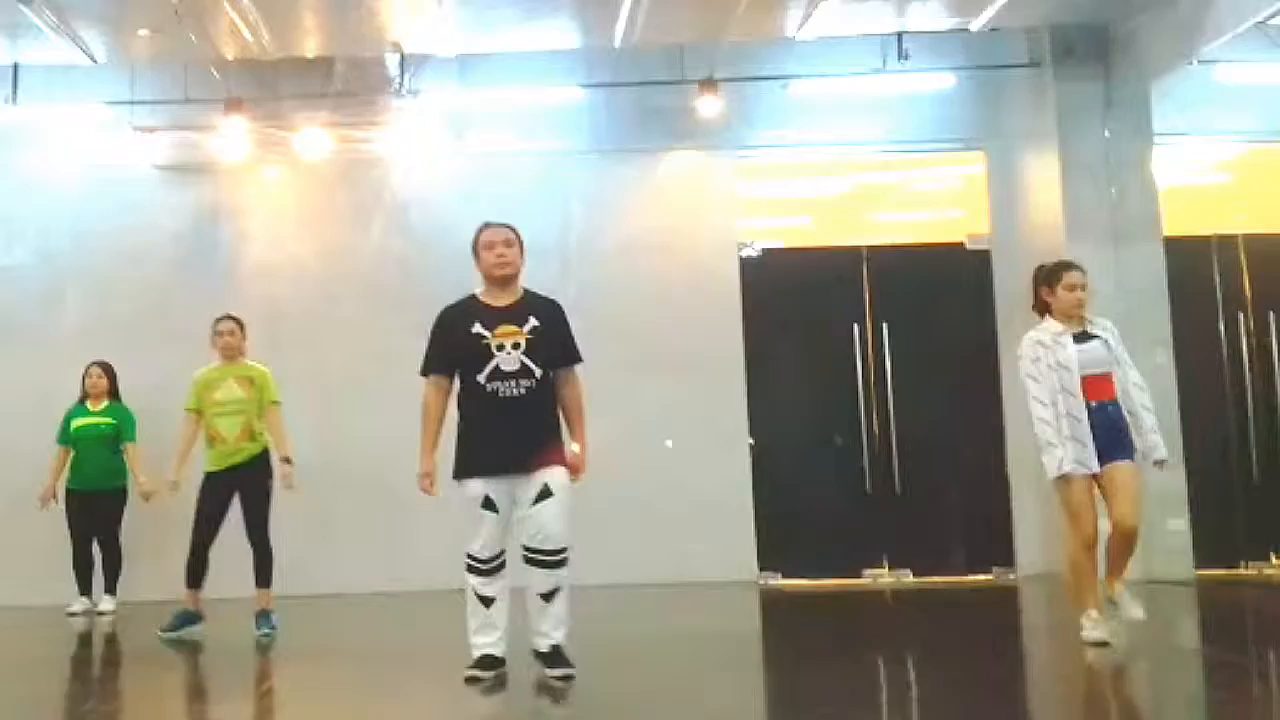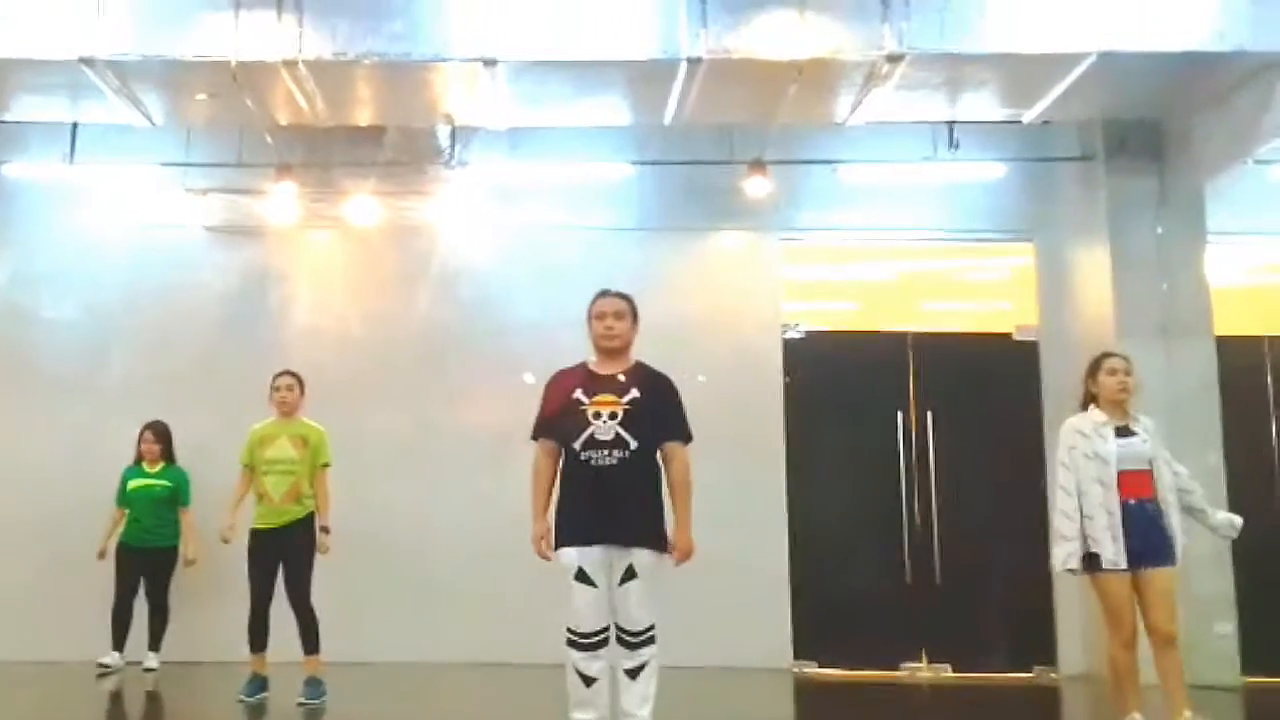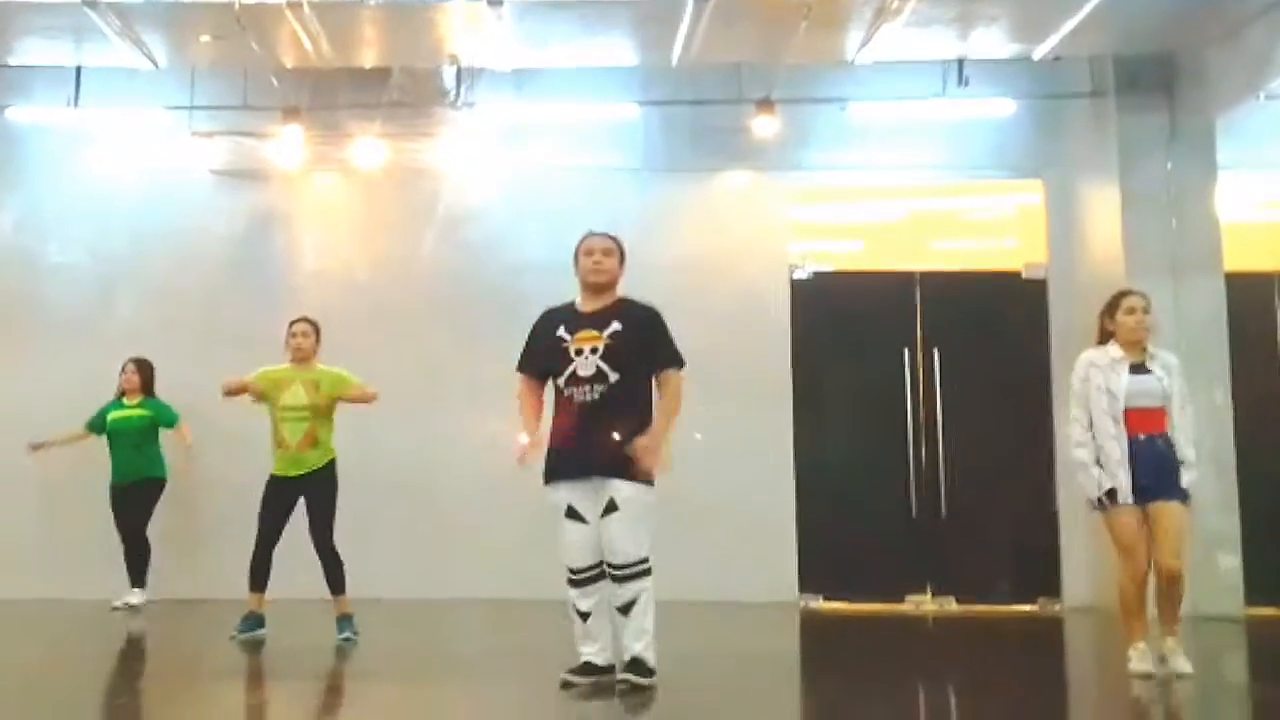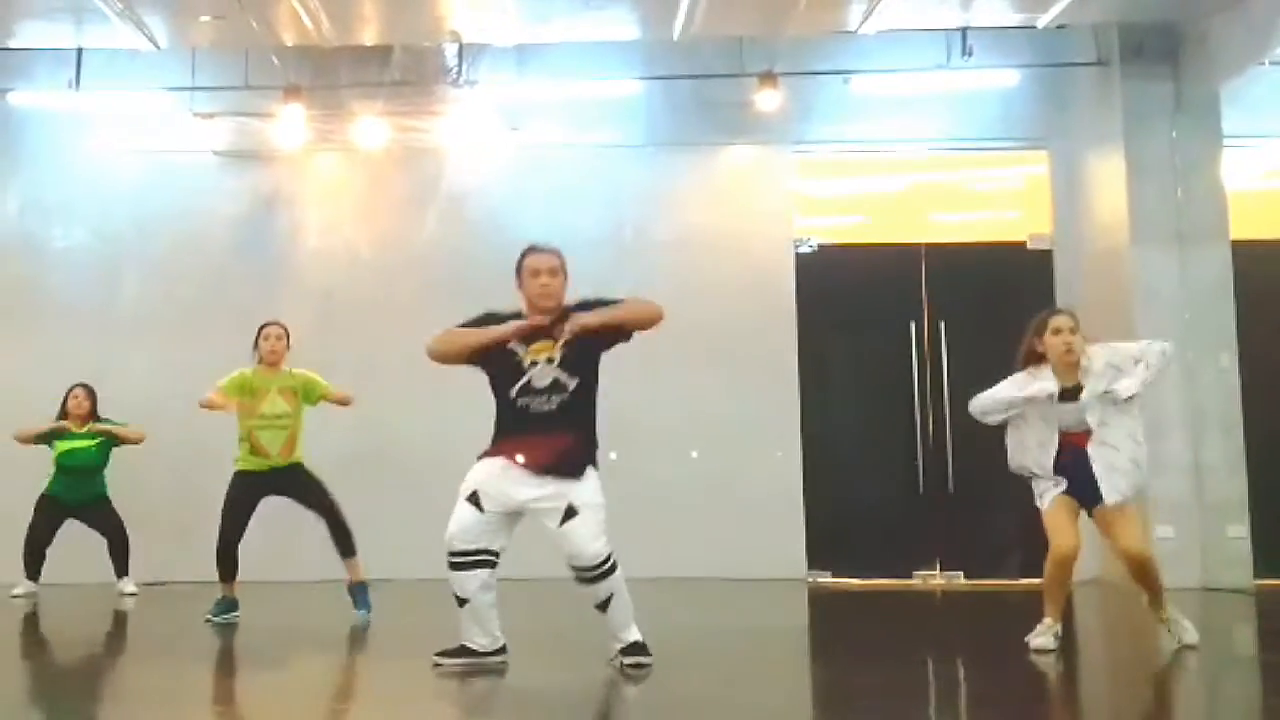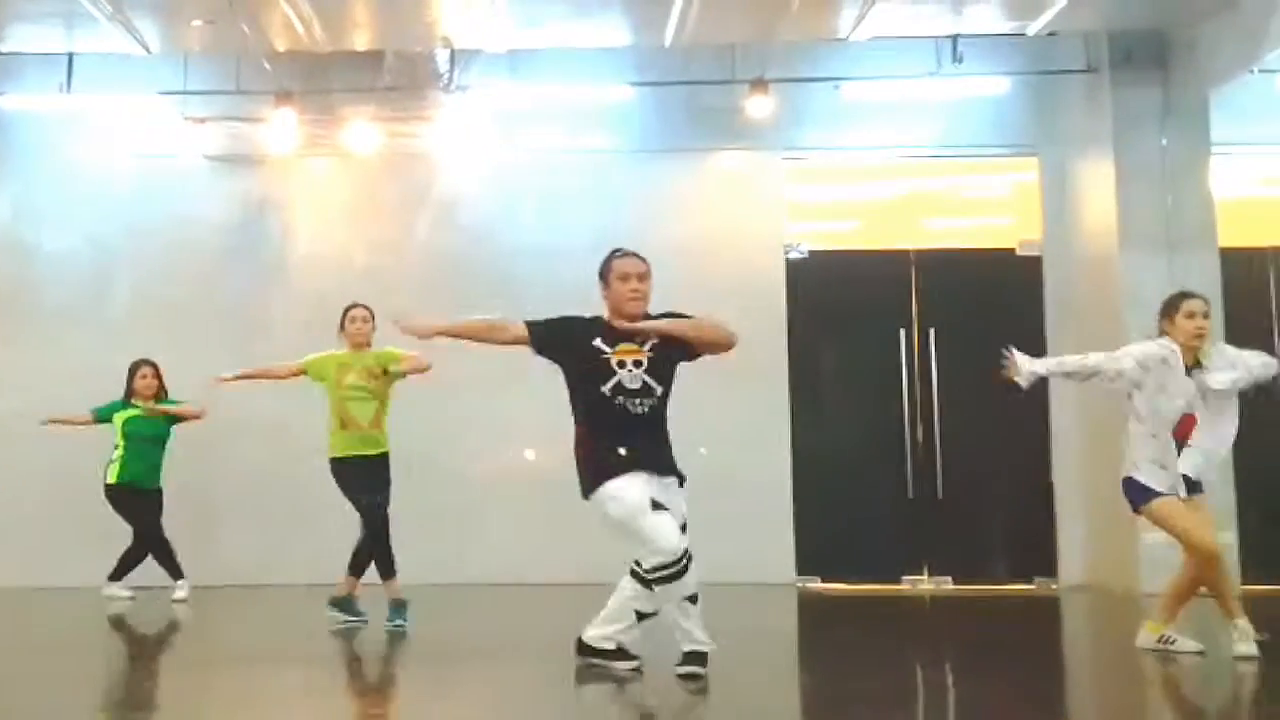
dt=1s
person 1, frame 1
left shoulder: (548, 312)
right shoulder: (454, 319)
left elbow: (568, 382)
right elbow: (437, 389)
left wrist: (579, 443)
right wrist: (427, 454)
left hip: (543, 455)
right hip: (480, 459)
left knee: (550, 544)
right knee: (485, 555)
left ankle: (549, 644)
right ankle: (489, 650)
person 1, frame 2
left shoulder: (656, 386)
right shoulder: (562, 384)
left elbow: (675, 458)
right elbow: (546, 454)
left wrist: (683, 525)
right wrist: (538, 518)
left hip: (639, 528)
right hip: (579, 528)
left knee: (635, 627)
right knee: (586, 630)
person 1, frame 3
left shoulder: (641, 317)
right shoulder: (551, 323)
left elbow: (672, 376)
right elbow: (530, 382)
left wrist: (657, 434)
right wrist: (529, 429)
left hip: (624, 462)
right hip: (570, 466)
left knee: (627, 561)
right knee: (581, 564)
left ankle: (638, 656)
right ankle: (596, 658)
person 1, frame 4
left shoulder: (586, 318)
right shoulder: (497, 326)
left elbow: (652, 312)
right elbow: (437, 349)
left wrist: (592, 322)
right wrist: (504, 332)
left hip: (571, 468)
right hip: (506, 462)
left knee: (592, 557)
right knee: (464, 543)
left ankle: (627, 640)
right ankle: (483, 643)
person 1, frame 5
left shoulder: (665, 331)
right shoulder: (575, 333)
left elbow: (725, 339)
right elbow: (504, 330)
left wrist: (667, 326)
right wrist: (436, 329)
left hip: (660, 468)
right hip: (609, 469)
left knee: (652, 565)
right knee: (667, 550)
left ankle: (601, 642)
right ankle: (692, 646)
person 2, frame 1
left shoulder: (1106, 330)
right shoulder: (1036, 342)
left elbow: (1132, 384)
right elbow: (1040, 401)
left wrist: (1151, 436)
right wrist: (1055, 452)
left hip: (1114, 429)
right hip: (1073, 437)
left knee: (1128, 522)
right knee: (1083, 533)
left ankle: (1115, 585)
right ankle: (1090, 615)
person 2, frame 2
left shoulder: (1146, 428)
right shoulder: (1076, 429)
left elbow: (1174, 476)
right elbow: (1067, 489)
left wrist: (1213, 517)
right wrist: (1068, 545)
left hip: (1151, 527)
right hip: (1107, 533)
left knee: (1166, 632)
right knee: (1123, 633)
person 2, frame 3
left shoulder: (1167, 363)
right shoulder: (1092, 362)
left elbow: (1182, 419)
right elbow: (1078, 424)
left wrist: (1188, 466)
right wrist: (1091, 474)
left hip: (1164, 470)
right hip: (1117, 472)
left knee: (1171, 566)
right knee: (1135, 568)
left ankle: (1170, 644)
right ankle: (1138, 644)
person 2, frame 4
left shoulder: (1104, 359)
right shoulder: (1028, 382)
left elbow: (1160, 349)
right elbow: (979, 407)
left wrist: (1132, 383)
right wrist: (1033, 391)
left hip: (1104, 471)
right hip: (1055, 474)
left knee: (1135, 550)
right knee: (1064, 548)
left ankle: (1162, 610)
right ankle: (1050, 624)
person 2, frame 5
left shoulder: (1218, 356)
right shoulder: (1152, 355)
right elbow: (1097, 363)
left wrist: (1228, 379)
right wrist: (1032, 367)
left hip: (1187, 476)
right hip: (1147, 477)
left knee: (1200, 561)
right knee: (1209, 549)
left ankle: (1158, 628)
right ankle: (1240, 625)
person 3, frame 1
left shoulder: (260, 375)
right shoulder: (202, 379)
left elbow: (273, 420)
right elbow: (191, 425)
left wrist: (285, 459)
right wrist: (178, 467)
left hip: (254, 464)
right hip: (217, 468)
left knee: (258, 537)
right knee: (200, 539)
left ankle: (265, 611)
right ankle: (191, 610)
person 3, frame 2
left shoulder: (314, 434)
right shoulder: (258, 433)
left elbow: (321, 484)
right elbow: (245, 478)
left wrist: (323, 527)
right wrist: (231, 516)
left hip: (299, 525)
right hip: (263, 526)
left knee: (299, 599)
right knee: (259, 602)
left ankle: (314, 680)
right ankle: (259, 678)
person 3, frame 3
left shoulder: (330, 376)
right shoulder: (271, 376)
left elbow: (370, 394)
right elbow: (228, 390)
left wrist: (334, 396)
right wrist: (238, 386)
left hip: (321, 470)
right hip: (284, 472)
left knee: (323, 543)
right knee: (264, 542)
left ankle: (344, 617)
right ankle: (254, 616)
person 3, frame 4
left shoulder: (301, 380)
right shoulder: (241, 380)
left elbow: (338, 399)
right elbow: (207, 399)
left wrist: (346, 398)
right wrist: (227, 404)
left hip: (288, 468)
right hip: (249, 472)
left knee: (330, 511)
right knee: (228, 536)
left ankle: (357, 583)
right ankle: (227, 600)
person 3, frame 5
left shoulder: (386, 358)
right shoulder: (328, 361)
left elbow: (422, 364)
right elbow: (283, 369)
left wrist: (397, 369)
right wrist: (238, 374)
left hip: (377, 455)
right hip: (344, 457)
left knee: (374, 527)
right knee: (376, 522)
left ankle: (344, 596)
right ankle: (395, 599)
person 4, frame 1
left shoulder: (120, 412)
right shoulder: (73, 413)
left elbow: (129, 448)
right elbow: (63, 451)
left wrist: (139, 479)
right wrist: (51, 484)
left hip: (111, 489)
right hip: (77, 489)
left knee: (108, 541)
right knee: (80, 544)
left ankle: (110, 595)
right ankle: (84, 597)
person 4, frame 2
left shoulder: (176, 475)
right shoulder: (130, 473)
left elbow: (184, 513)
right elbow: (120, 509)
left wrist: (189, 546)
right wrist: (105, 540)
left hip: (163, 548)
right hip: (130, 545)
left knee: (157, 599)
right knee: (123, 597)
left ankle: (153, 653)
right ankle: (116, 653)
person 4, frame 3
left shoulder: (153, 406)
right shoulder: (111, 408)
left elbow: (177, 423)
right elbow: (85, 431)
left wrist: (186, 438)
right wrist: (50, 443)
left hip: (149, 477)
right hip: (120, 480)
left knee: (135, 528)
right knee: (126, 534)
left ankle: (139, 589)
right ankle: (135, 588)
person 4, frame 4
left shoulder: (104, 428)
right shoulder: (57, 429)
left elbow: (139, 437)
right elbow: (19, 436)
left wrist: (110, 429)
right wrist: (51, 428)
left hip: (93, 498)
right hip: (56, 498)
left knee: (116, 532)
right knee: (36, 540)
left ankle: (123, 580)
right ankle: (30, 582)
person 4, frame 5
left shoulder: (166, 408)
right shoulder: (119, 408)
left elbow: (199, 412)
right elbow: (86, 418)
left wrist: (164, 409)
right wrist: (54, 419)
left hip: (151, 487)
right hip: (120, 484)
left knee: (143, 541)
right knee: (152, 531)
left ankle: (112, 583)
right ankle: (180, 581)
